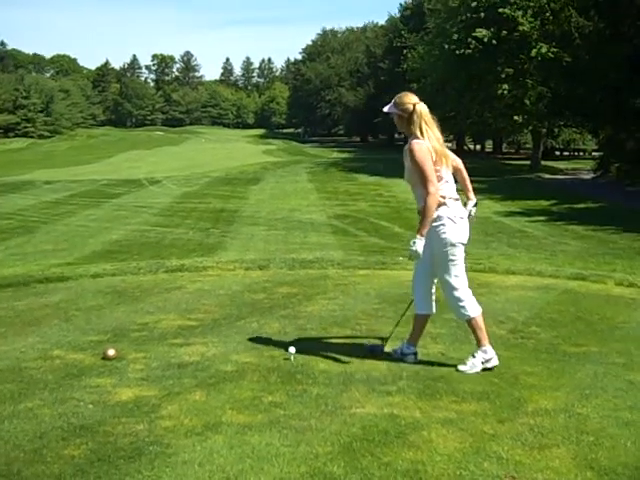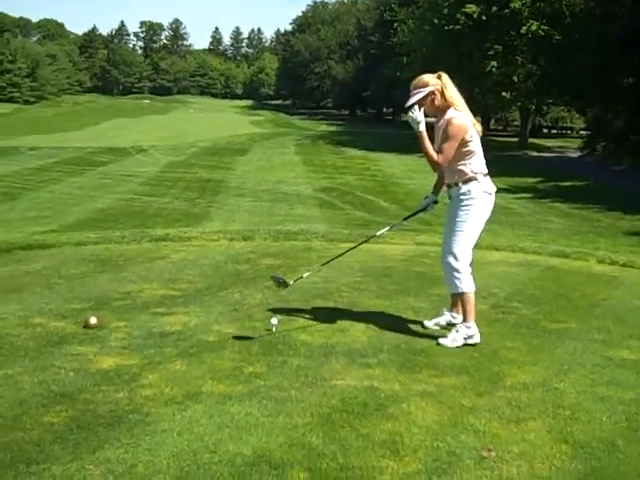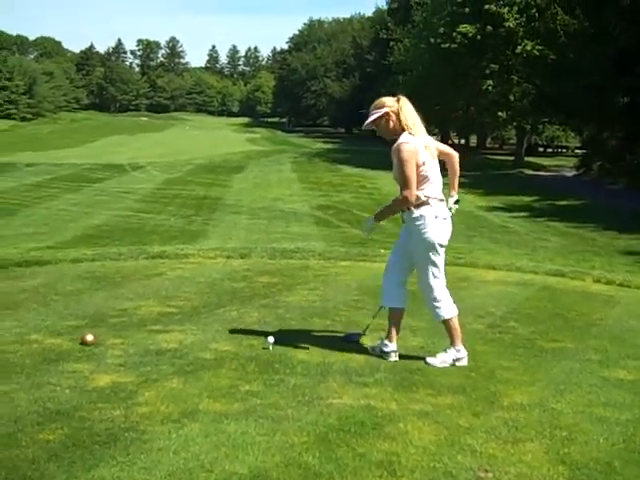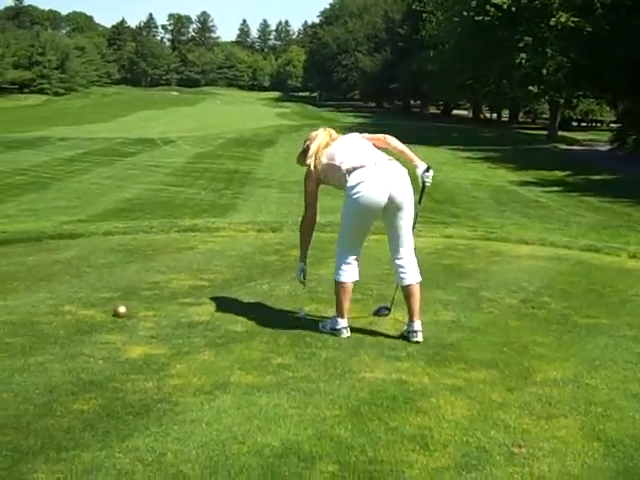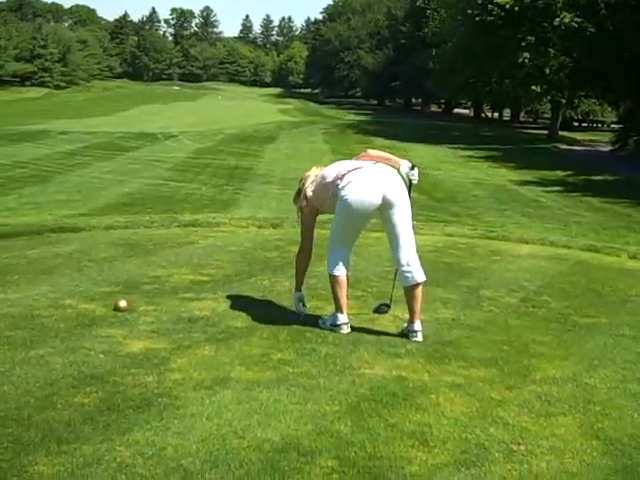
dt=1s
person 1, frame 1
left shoulder: (417, 147)
right shoulder: (430, 141)
left elbow: (433, 193)
right elbow: (458, 164)
left wrist: (419, 235)
right wrist: (470, 198)
left hip: (446, 221)
right hip: (444, 220)
left knee: (455, 287)
right knee: (422, 283)
left ankle: (486, 352)
right ankle: (410, 346)
person 1, frame 2
left shoulder: (456, 121)
right shoulder: (442, 121)
left elbow: (438, 163)
left wrist: (420, 130)
right wrist: (433, 194)
left hip: (474, 195)
right hip: (459, 194)
left knee: (457, 258)
right knee: (449, 257)
left ankle: (469, 327)
right ankle: (454, 313)
person 1, frame 3
left shoulder: (403, 146)
right shoulder: (419, 138)
left elbow: (408, 196)
right elbow: (453, 155)
left wrist: (376, 218)
right wrist: (453, 193)
left hip: (427, 220)
right hip: (421, 219)
left knee: (434, 287)
right knee: (393, 276)
left ankle: (457, 350)
right ankle: (390, 344)
person 1, frame 4
left shoulder: (315, 165)
right shoulder: (354, 138)
left elbow: (309, 217)
right elbow: (387, 139)
left wrist: (302, 259)
right wrist: (418, 163)
left hip: (366, 186)
right hip: (397, 176)
left knee: (347, 254)
right knee: (404, 254)
left ankle: (340, 322)
right ankle: (415, 325)
person 1, frame 5
left shoulder: (311, 197)
right shoulder: (342, 166)
left elbow: (305, 249)
right elbow: (368, 153)
left wrist: (298, 289)
right wrist: (402, 164)
left hip: (357, 190)
right hip: (390, 179)
left knee: (338, 252)
right knee: (407, 255)
left ankle: (340, 318)
right ankle: (414, 325)
